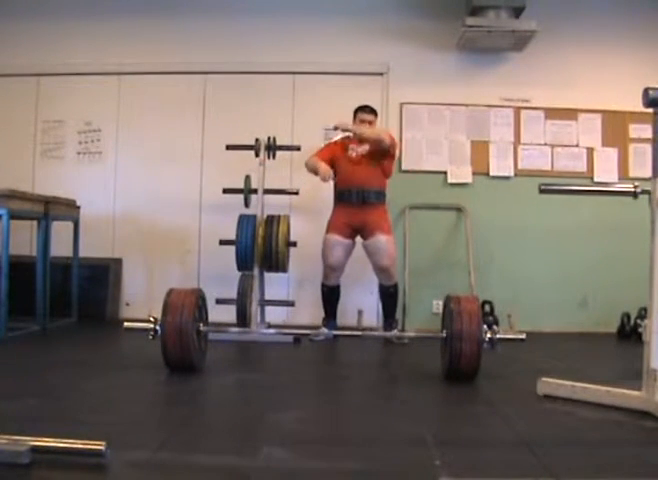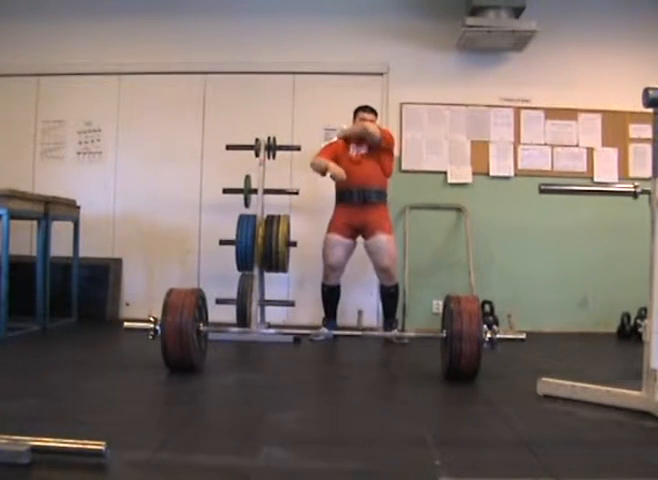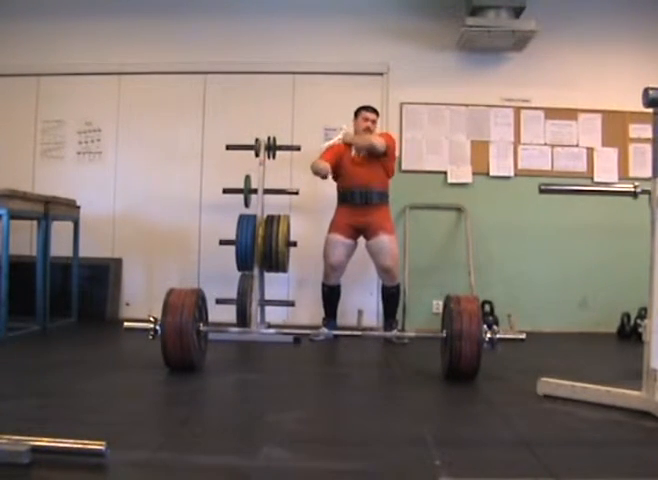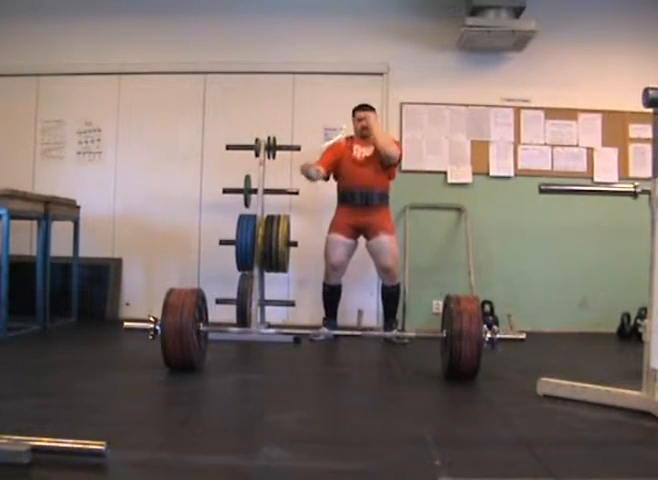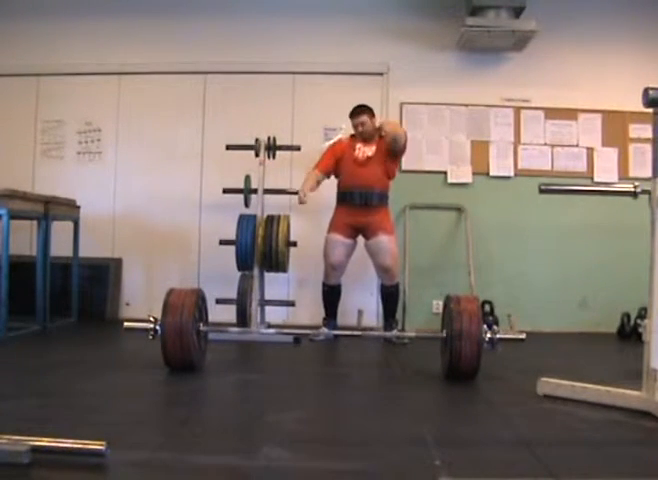
dt=0.2s
person 1, frame 1
left shoulder: (384, 144)
right shoulder: (336, 146)
left elbow: (382, 138)
right elbow: (310, 161)
left wrist: (349, 129)
right wrist: (320, 166)
left hip: (374, 213)
right hip: (343, 213)
left knee: (387, 270)
right knee: (331, 269)
left ankle: (390, 326)
right ankle: (328, 324)
person 1, frame 2
left shoulder: (384, 141)
right shoulder: (337, 146)
left elbow: (370, 131)
right elbow: (316, 162)
left wrist: (348, 133)
right wrist: (330, 165)
left hip: (376, 213)
right hip: (344, 214)
left knee: (388, 270)
right knee: (330, 269)
left ankle: (390, 326)
right ankle: (329, 324)
person 1, frame 3
left shoulder: (384, 139)
right shoulder: (338, 148)
left elbow: (377, 145)
right elbow: (321, 164)
left wrist: (352, 139)
right wrist: (319, 167)
left hip: (378, 214)
right hip: (345, 214)
left knee: (390, 271)
right knee: (331, 269)
left ankle: (391, 326)
right ankle: (328, 324)
person 1, frame 4
left shoulder: (385, 144)
right shoulder: (339, 147)
left elbow: (392, 156)
right elbow: (320, 169)
left wrist: (378, 128)
right wrist: (309, 169)
left hip: (378, 214)
right hip: (345, 214)
left knee: (390, 270)
right knee: (332, 269)
left ankle: (391, 326)
right ankle: (329, 324)
person 1, frame 5
left shoulder: (388, 147)
right shoulder: (341, 146)
left elbow: (400, 136)
right elbow: (319, 172)
left wrist: (383, 127)
right wrist: (305, 190)
left hip: (377, 215)
right hip: (344, 214)
left knee: (389, 270)
right knee: (332, 269)
left ankle: (390, 326)
right ankle: (329, 324)
